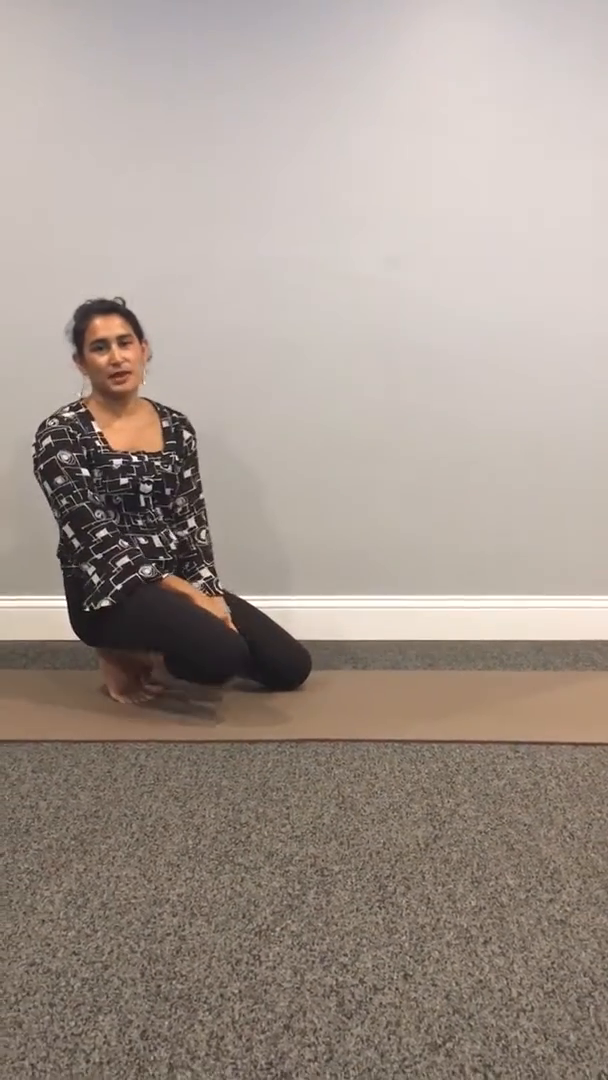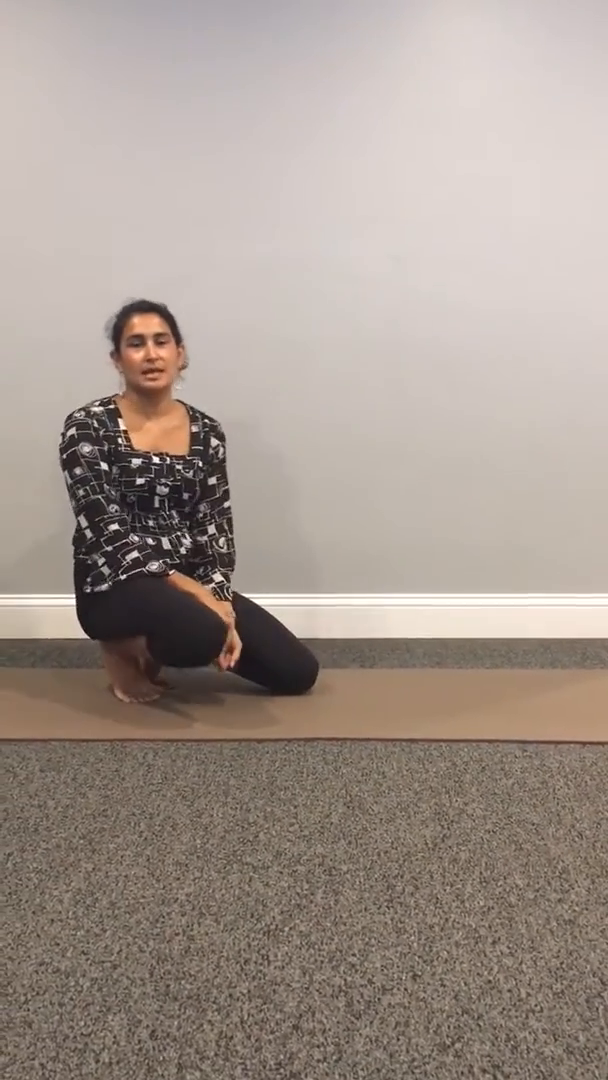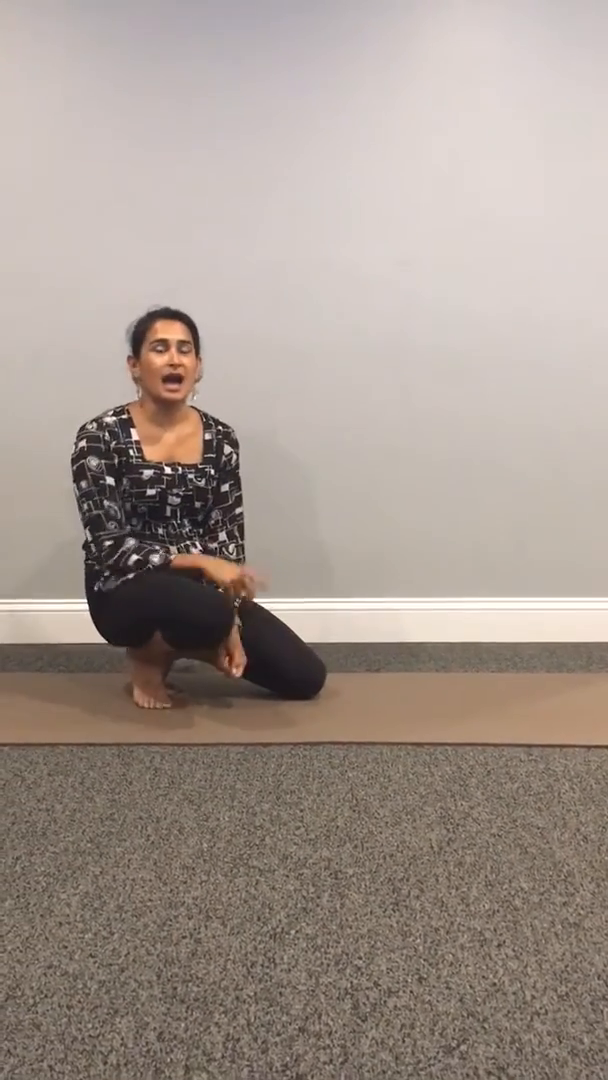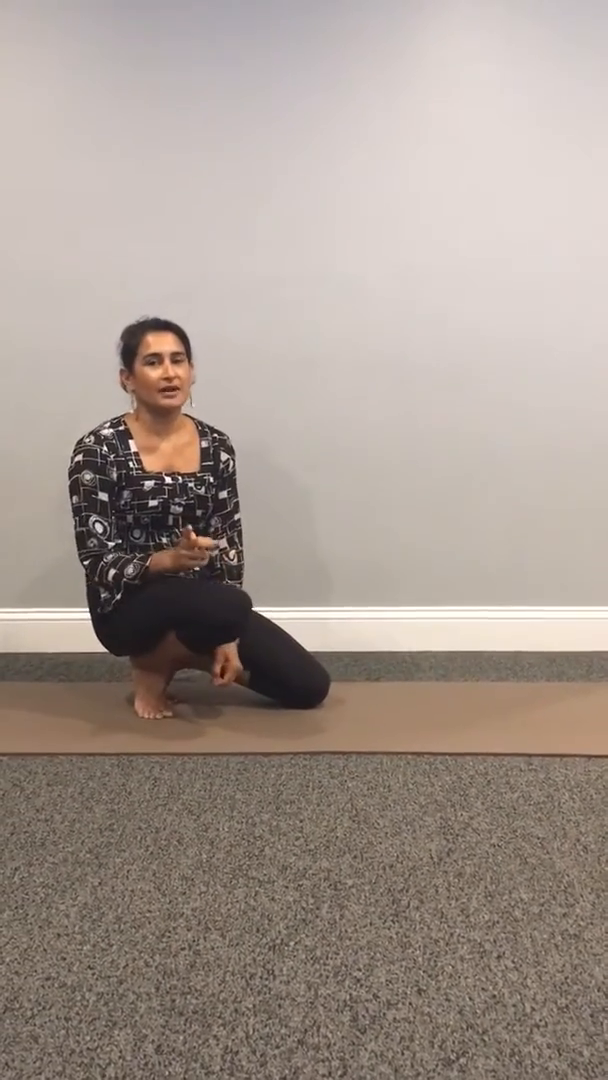
dt=0.5s
person 1, frame 1
left shoulder: (175, 427)
right shoulder: (60, 435)
left elbow: (193, 523)
right elbow: (97, 541)
left wrist: (210, 599)
right wrist: (191, 596)
left hip: (180, 583)
right hip: (107, 592)
left knee: (292, 667)
right knee: (223, 654)
left ankle: (151, 646)
right ankle: (123, 654)
person 1, frame 2
left shoulder: (206, 432)
right shoulder: (87, 428)
left elbow: (216, 528)
right elbow: (109, 533)
left wrist: (220, 604)
right wrist: (196, 594)
left hip: (192, 582)
right hip: (115, 586)
left knee: (298, 672)
right knee: (200, 634)
left ankle: (156, 644)
right ankle: (125, 649)
person 1, frame 3
left shoulder: (220, 438)
right shoulder: (100, 437)
left elbow: (229, 535)
right elbow: (111, 544)
left wrist: (230, 618)
right wrist: (205, 563)
left hip: (200, 590)
right hip: (125, 593)
left knee: (306, 678)
right knee: (205, 610)
left ankle: (180, 642)
right ankle: (148, 655)
person 1, frame 4
left shoulder: (216, 446)
right shoulder: (98, 451)
left elbow: (229, 543)
right elbow: (98, 560)
left wrist: (225, 634)
right wrist: (170, 559)
left hip: (203, 600)
right hip: (130, 605)
left knee: (309, 686)
right knee: (230, 606)
left ankle: (182, 652)
right ankle: (152, 663)
